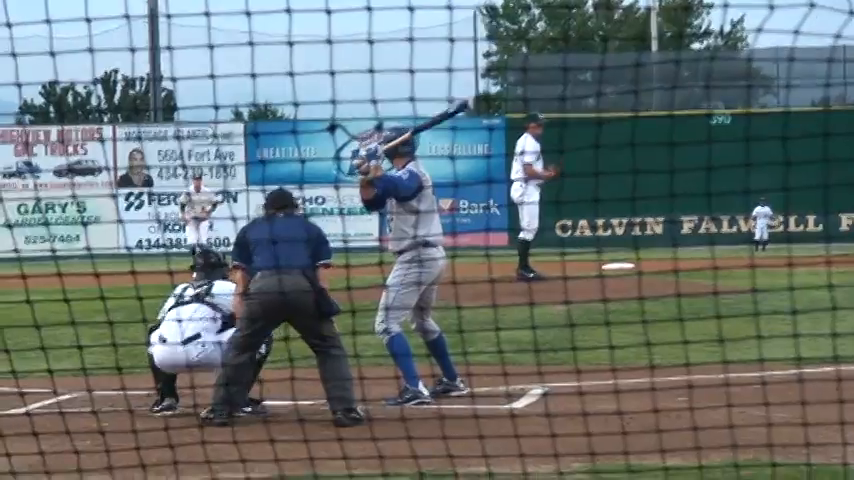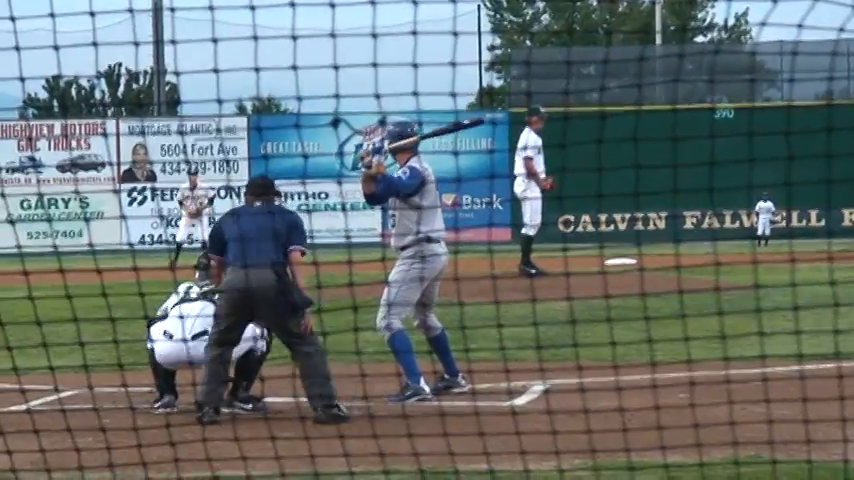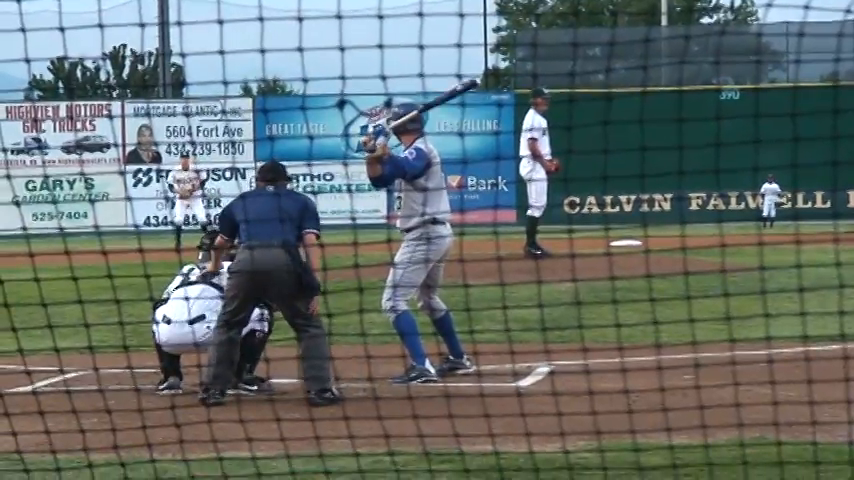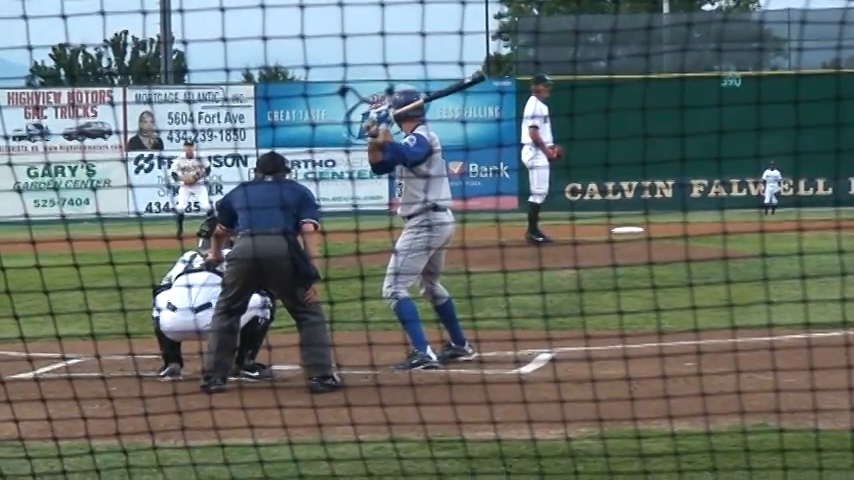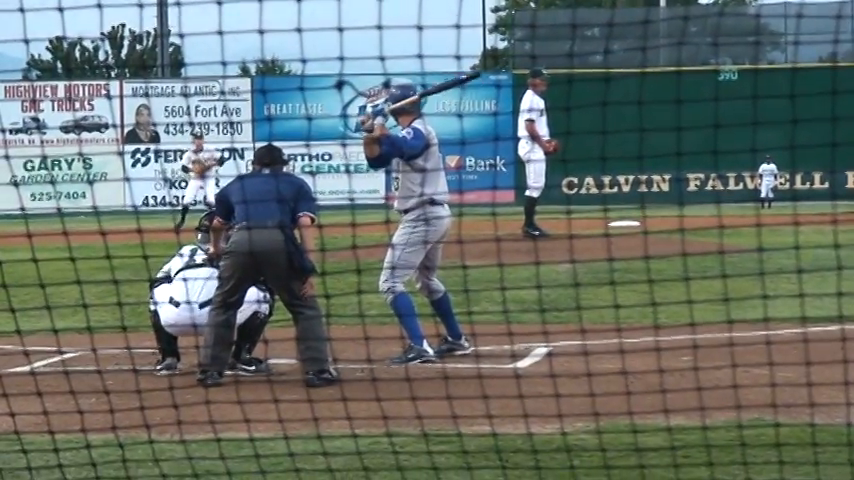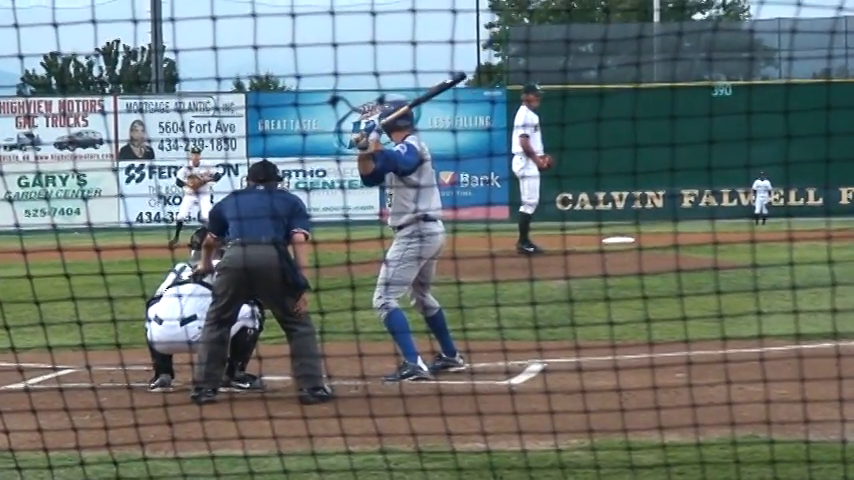
dt=0.4s
person 1, frame 1
left shoulder: (412, 173)
right shoulder: (404, 176)
left elbow: (392, 188)
right elbow: (372, 202)
left wrist: (374, 165)
right wrist: (365, 176)
left hip: (416, 258)
right hip: (429, 257)
left knee: (386, 323)
right knee: (422, 320)
left ankle: (414, 388)
right ankle: (452, 380)
person 1, frame 2
left shoulder: (414, 170)
right shoulder: (407, 172)
left elbow: (393, 188)
right elbow: (373, 197)
left wrist: (378, 162)
right wrist: (368, 170)
left hip: (418, 255)
right hip: (431, 252)
left knee: (388, 319)
right knee: (424, 316)
left ankle: (416, 385)
right ankle: (454, 377)
person 1, frame 3
left shoulder: (420, 150)
right shoulder: (413, 153)
left elbow: (401, 169)
right elbow: (379, 180)
left wrist: (382, 144)
right wrist: (372, 153)
left hip: (424, 236)
right hip: (436, 234)
left knee: (393, 301)
right knee: (428, 298)
left ankle: (421, 366)
right ankle: (458, 358)
person 1, frame 4
left shoulder: (422, 138)
right shoulder: (413, 140)
left elbow: (401, 156)
right elbow: (379, 166)
left wrist: (384, 131)
right wrist: (374, 139)
left hip: (424, 223)
right hip: (438, 221)
left knee: (394, 288)
right knee: (430, 284)
left ankle: (423, 353)
right ankle: (460, 345)
person 1, frame 5
left shoulder: (419, 131)
right shoulder: (409, 134)
left elbow: (398, 147)
right elbow: (376, 160)
left wrist: (379, 125)
right wrist: (369, 133)
left hip: (421, 217)
right hip: (434, 215)
left knee: (390, 282)
right knee: (427, 279)
left ankle: (419, 347)
right ankle: (456, 339)
person 1, frame 6
left shoulder: (411, 147)
right shoulder: (402, 151)
left elbow: (389, 163)
right elbow: (370, 177)
left wrist: (374, 140)
right wrist: (363, 150)
left hip: (415, 233)
right hip: (428, 231)
left knee: (384, 299)
right knee: (422, 295)
left ankle: (413, 364)
right ankle: (451, 356)
person 2, frame 1
left shoulder: (249, 230)
right shoulder: (311, 228)
left elbow: (241, 279)
right elbow: (320, 275)
left wrist: (240, 321)
right wrist: (327, 310)
left hip: (262, 290)
right hip: (303, 289)
left knee: (239, 348)
right knee: (331, 348)
left ankle: (221, 410)
right ankle: (345, 410)
person 2, frame 2
left shoulder: (227, 219)
right shoulder: (288, 217)
left elbow: (216, 265)
right elbow: (296, 261)
left wrist: (221, 287)
right wrist: (302, 304)
left hip: (235, 283)
right hip: (273, 284)
left knee: (219, 345)
right knee: (305, 344)
left ankle: (208, 408)
right ankle: (325, 406)
person 2, frame 3
left shoulder: (240, 202)
right shoulder: (301, 201)
left elbow: (220, 243)
right elbow: (311, 243)
left wrist: (214, 265)
right wrist: (313, 286)
left hip: (245, 263)
right hip: (284, 263)
left knee: (227, 325)
right knee: (310, 326)
left ankle: (213, 389)
right ankle: (320, 389)
person 2, frame 4
left shoulder: (238, 192)
right shoulder: (299, 191)
left elbow: (219, 232)
right elbow: (308, 231)
left wrist: (215, 254)
right wrist: (312, 275)
left hip: (244, 249)
right hip: (282, 249)
left knee: (226, 312)
right knee: (309, 312)
left ankle: (214, 376)
right ankle: (321, 376)
person 2, frame 5
left shoulder: (235, 185)
right shoulder: (296, 184)
left elbow: (217, 225)
right elbow: (305, 224)
left wrist: (216, 249)
right wrist: (308, 268)
left hip: (240, 242)
right hip: (278, 242)
left knee: (222, 306)
right knee: (305, 306)
left ankle: (210, 370)
right ankle: (317, 371)
person 2, frame 6
left shoulder: (229, 201)
right shoulder: (290, 200)
left elbow: (210, 242)
right elbow: (299, 240)
left wrist: (205, 264)
right wrist: (302, 285)
left hip: (234, 258)
right hip: (272, 258)
left knee: (216, 322)
right knee: (299, 323)
left ankle: (204, 387)
right ankle: (312, 387)
person 3, frame 1
left shoulder: (525, 140)
right shoulder: (530, 142)
right elbow: (528, 170)
left wrist: (544, 172)
right wrist: (547, 174)
left hip: (526, 188)
right hip: (527, 188)
left knee: (529, 228)
right knee: (529, 228)
left ankle: (524, 267)
right ankle: (522, 269)
person 3, frame 2
left shoulder: (530, 135)
right shoulder: (531, 136)
right elbow: (528, 165)
left wrist: (543, 179)
right wrist: (541, 182)
left hip: (530, 184)
right hip: (530, 184)
left knee: (532, 223)
right knee: (532, 223)
left ankle: (526, 262)
right ankle: (524, 264)
person 3, frame 3
left shoulder: (537, 117)
right shoulder: (534, 117)
right elbow: (532, 146)
left wrist: (548, 161)
right wrist: (545, 164)
left hip: (537, 165)
right hip: (535, 165)
left knee: (538, 205)
right knee: (537, 205)
left ankle: (532, 243)
right ankle: (530, 245)
person 3, frame 4
left shoulder: (540, 105)
right shoulder: (535, 105)
right elbow: (533, 133)
left wrist: (549, 148)
right wrist: (547, 151)
left hip: (539, 152)
right hip: (536, 152)
left knee: (540, 192)
right knee: (539, 192)
left ankle: (534, 230)
right ankle: (532, 232)
person 3, frame 5
left shoulder: (537, 99)
right shoulder: (531, 98)
right elbow: (529, 127)
left wrist: (546, 141)
right wrist: (543, 145)
left hip: (536, 146)
right hip: (533, 146)
left knee: (536, 186)
right knee: (535, 185)
left ankle: (530, 224)
right ankle: (528, 225)
person 3, frame 6
left shoulder: (530, 114)
right shoulder: (525, 114)
right elbow: (524, 143)
left wrist: (540, 157)
right wrist: (538, 161)
left hip: (529, 162)
right hip: (527, 162)
left knee: (530, 202)
right knee: (530, 202)
left ankle: (524, 240)
right ankle: (523, 242)
person 4, frame 1
left shoulder: (180, 289)
right shoulder: (229, 288)
left elbow: (161, 321)
left hip: (164, 356)
right hip: (203, 351)
left knee: (156, 334)
left ankle: (166, 398)
person 4, frame 2
left shoulder: (182, 288)
left elbow: (160, 317)
left hip: (166, 353)
right hip: (207, 349)
left knee: (155, 328)
right knee: (260, 333)
left ankle: (166, 396)
right ankle: (239, 396)
person 4, frame 3
left shoulder: (186, 270)
right shoulder: (230, 268)
left elbow: (166, 300)
left hip: (167, 338)
right hip: (205, 333)
left knee: (160, 309)
right knee: (261, 313)
left ankle: (170, 377)
right ankle: (243, 378)
person 4, frame 4
left shoulder: (186, 257)
left elbow: (165, 286)
left hip: (170, 325)
right hip: (211, 322)
left knee: (160, 298)
right knee: (264, 301)
left ankle: (171, 364)
right ankle: (244, 365)
person 4, frame 5
left shoulder: (184, 251)
left elbow: (159, 280)
left hip: (171, 321)
left knee: (158, 290)
right knee: (262, 296)
left ankle: (168, 358)
right ankle: (241, 358)
person 4, frame 6
left shoulder: (177, 269)
left elbow: (158, 298)
left hip: (160, 338)
right hip: (198, 335)
left knee: (154, 308)
right knee: (253, 311)
left ankle: (162, 375)
right ankle: (235, 375)
